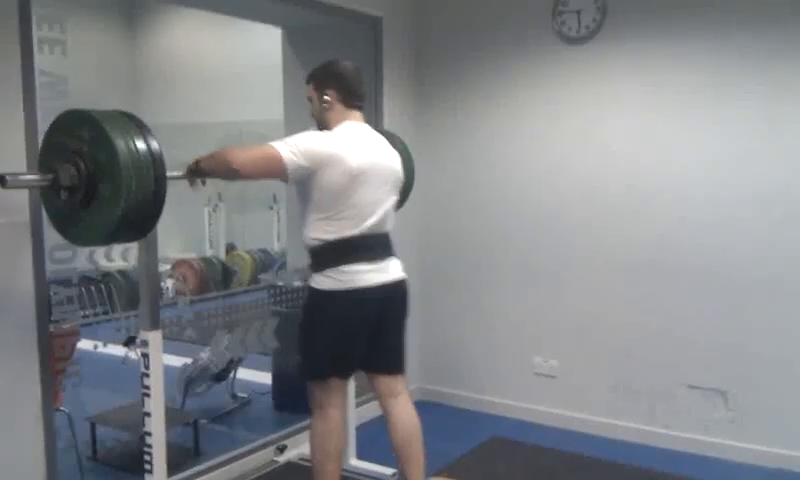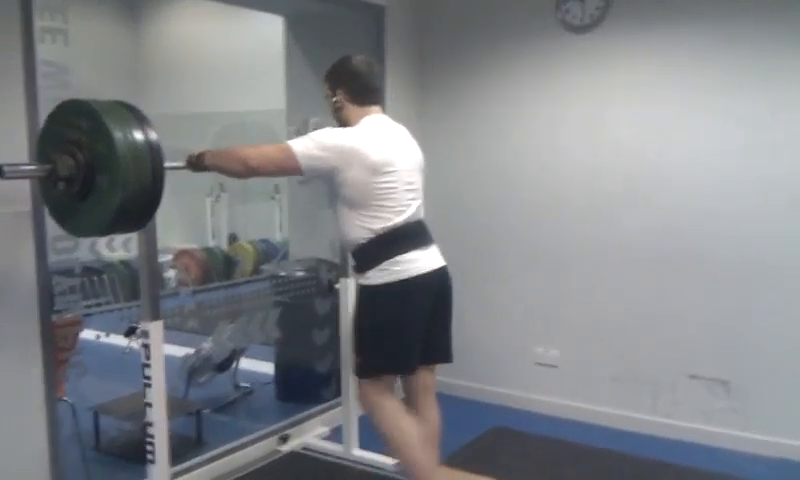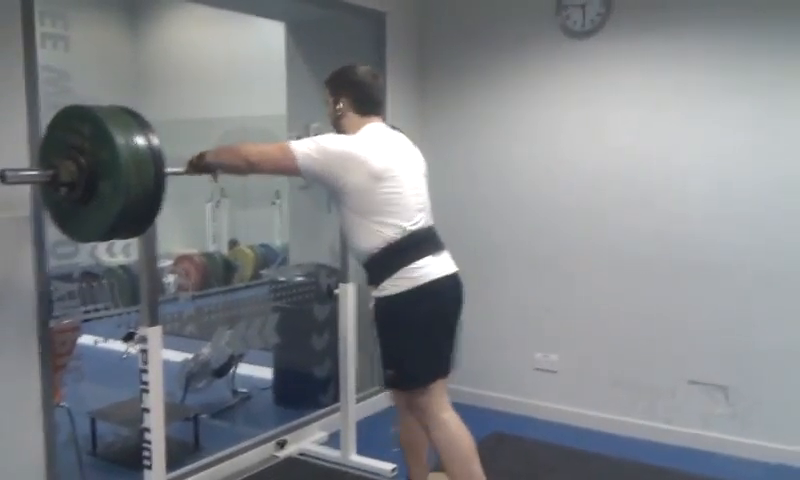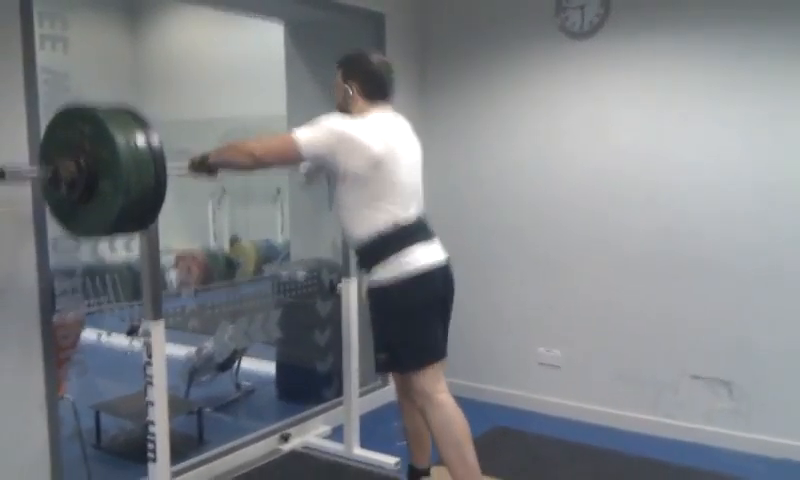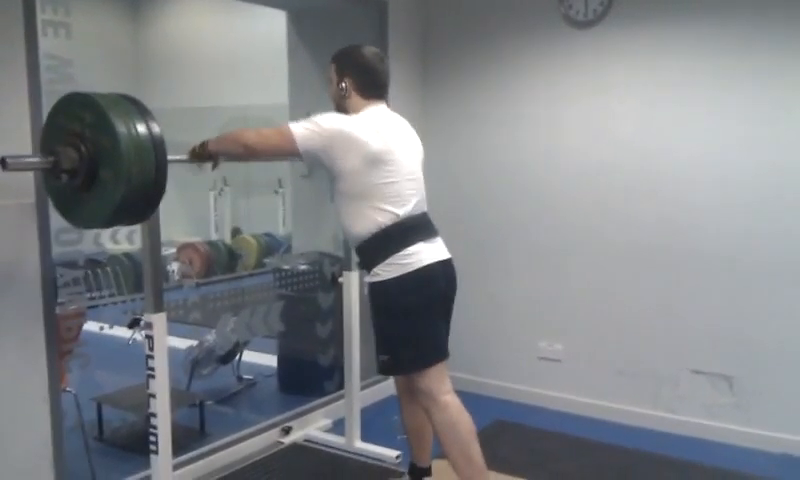
dt=0.5s
person 1, frame 1
left shoulder: (321, 147)
right shoulder: (388, 151)
left elbow: (239, 163)
left wrist: (199, 166)
left hip: (341, 290)
right hip: (390, 283)
left knee: (326, 403)
right knee: (394, 393)
person 1, frame 2
left shoulder: (342, 143)
right shoulder: (402, 136)
left elbow: (254, 162)
left wrist: (204, 158)
left hip: (392, 283)
right hip: (431, 273)
left knee: (378, 394)
right knee: (421, 390)
person 1, frame 3
left shoulder: (342, 150)
right shoulder: (399, 143)
left elbow: (251, 158)
left wrist: (204, 159)
left hip: (409, 291)
right hip: (437, 279)
left knee: (432, 405)
right knee: (407, 390)
person 1, frame 4
left shoulder: (343, 132)
right shoulder: (397, 129)
left elbow: (257, 153)
left wrist: (208, 160)
right wrist: (321, 162)
left hip: (401, 280)
right hip: (427, 269)
left knee: (429, 390)
right knee: (411, 383)
person 1, frame 5
left shoulder: (341, 130)
right shoulder: (396, 125)
left elbow: (251, 143)
left wrist: (207, 148)
left hip: (403, 276)
right hip: (428, 265)
left knee: (434, 390)
right knee: (409, 380)
